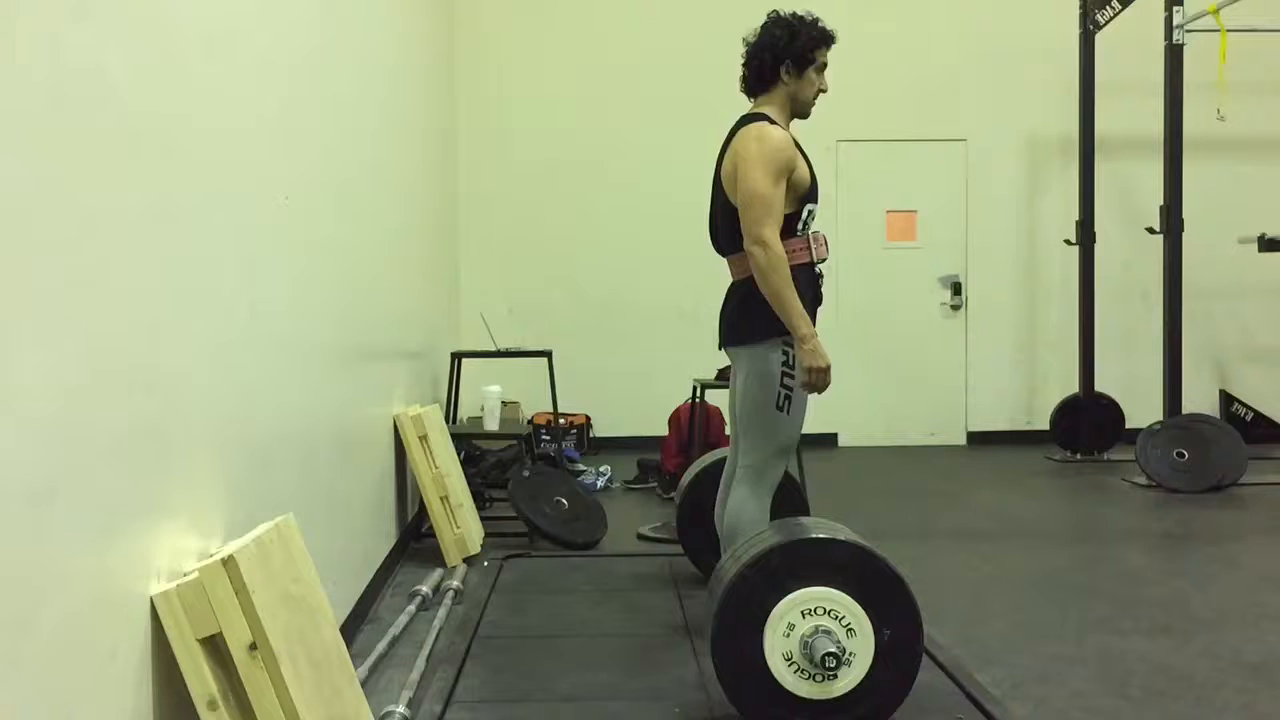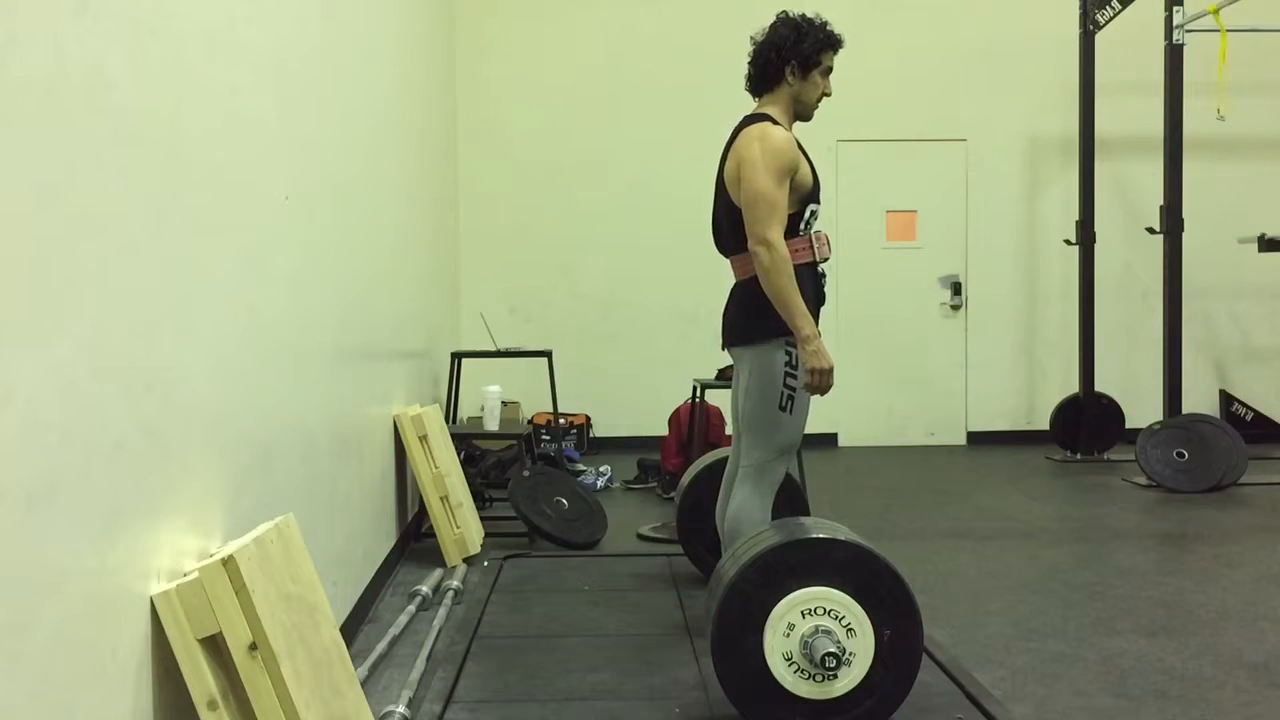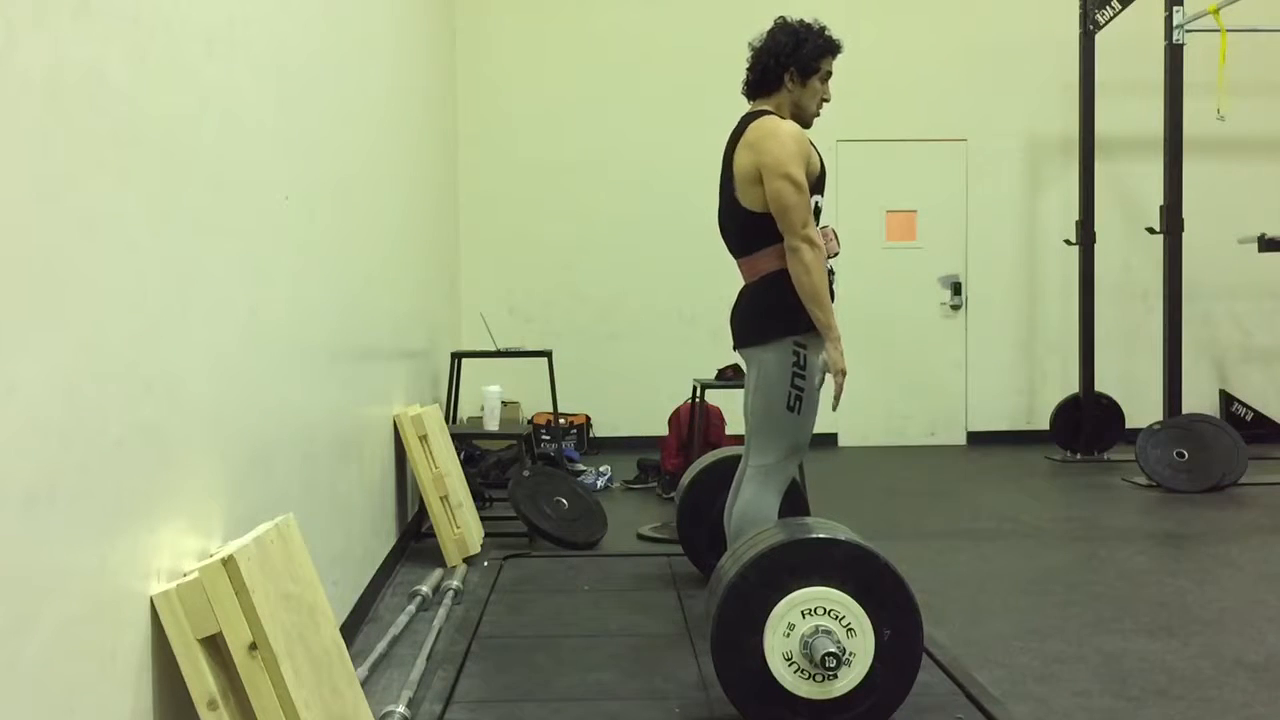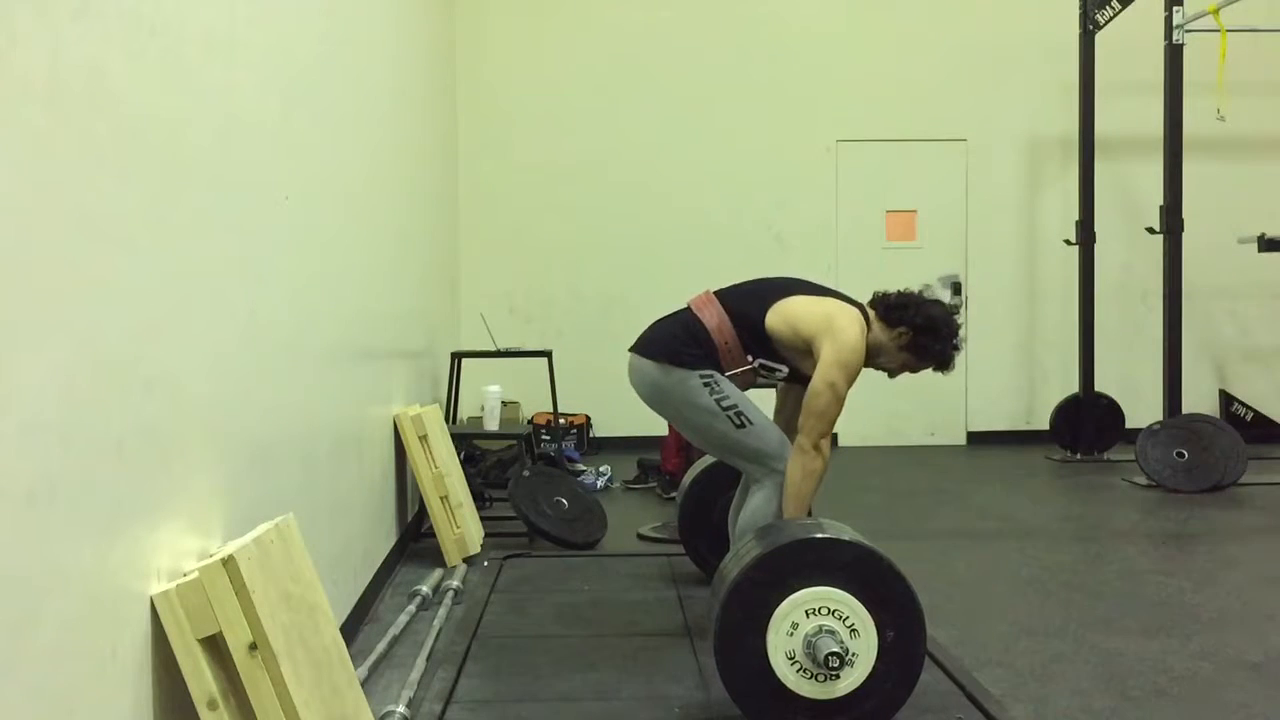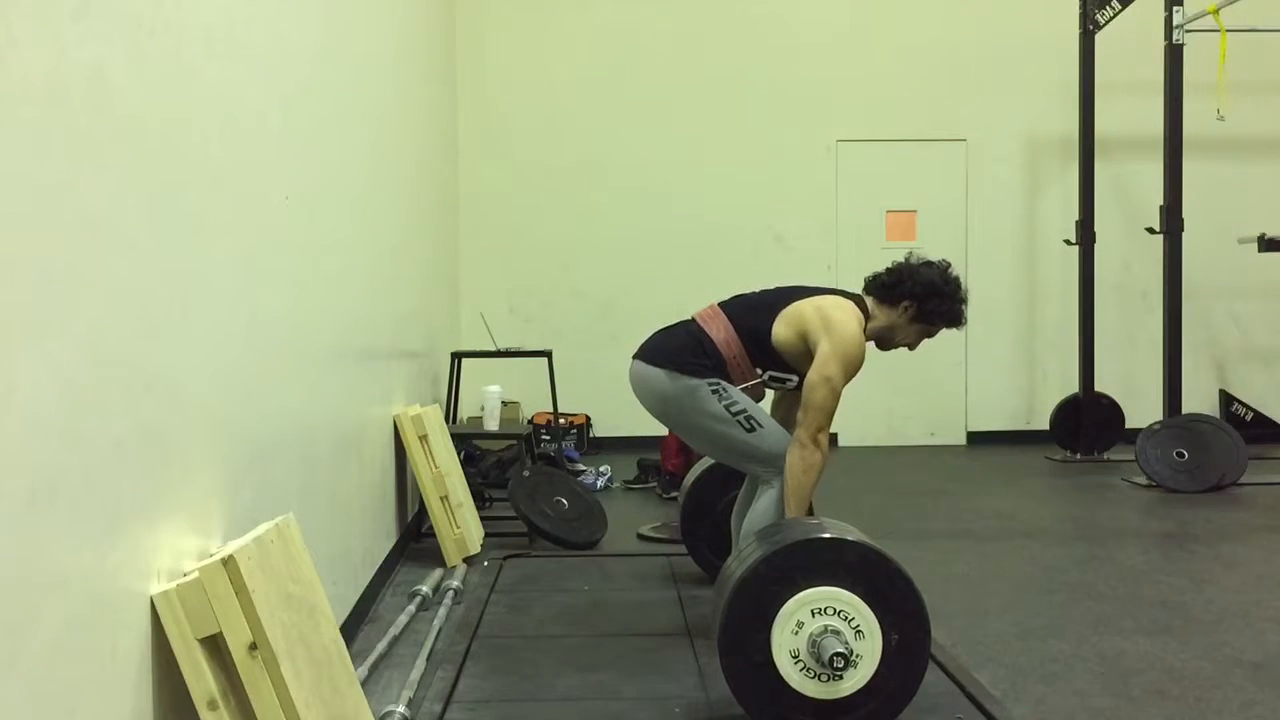
dt=1s
person 1, frame 1
left shoulder: (755, 136)
right shoulder: (767, 140)
right elbow: (763, 246)
right wrist: (806, 337)
left hip: (759, 320)
right hip: (771, 324)
left knee: (746, 469)
right knee: (761, 472)
person 1, frame 2
left shoulder: (757, 137)
right shoulder: (770, 141)
right elbow: (766, 248)
right wrist: (808, 338)
left hip: (761, 320)
right hip: (774, 324)
left knee: (747, 470)
right knee: (763, 472)
person 1, frame 3
left shoulder: (752, 135)
right shoulder: (780, 136)
right elbow: (802, 244)
right wrist: (832, 339)
left hip: (763, 316)
right hip: (784, 322)
left knee: (761, 466)
right knee: (772, 470)
person 1, frame 4
left shoulder: (833, 322)
right shoulder: (847, 340)
left elbow: (790, 431)
right elbow: (812, 445)
left hip: (663, 357)
right hip: (675, 364)
left knee: (767, 463)
right knee: (774, 467)
person 1, frame 5
left shoulder: (835, 314)
right shoulder: (846, 333)
left elbow: (788, 416)
right elbow: (810, 438)
left hip: (662, 363)
right hip: (678, 375)
left knee: (773, 465)
right knee: (780, 470)
